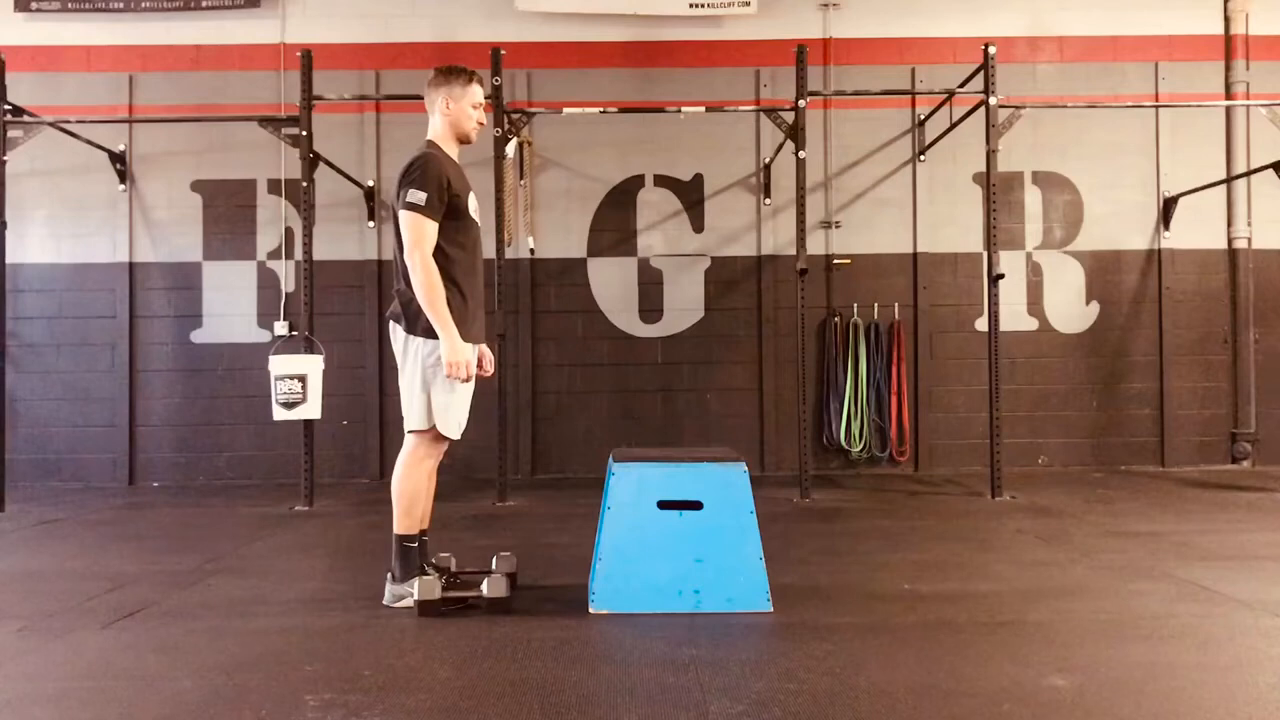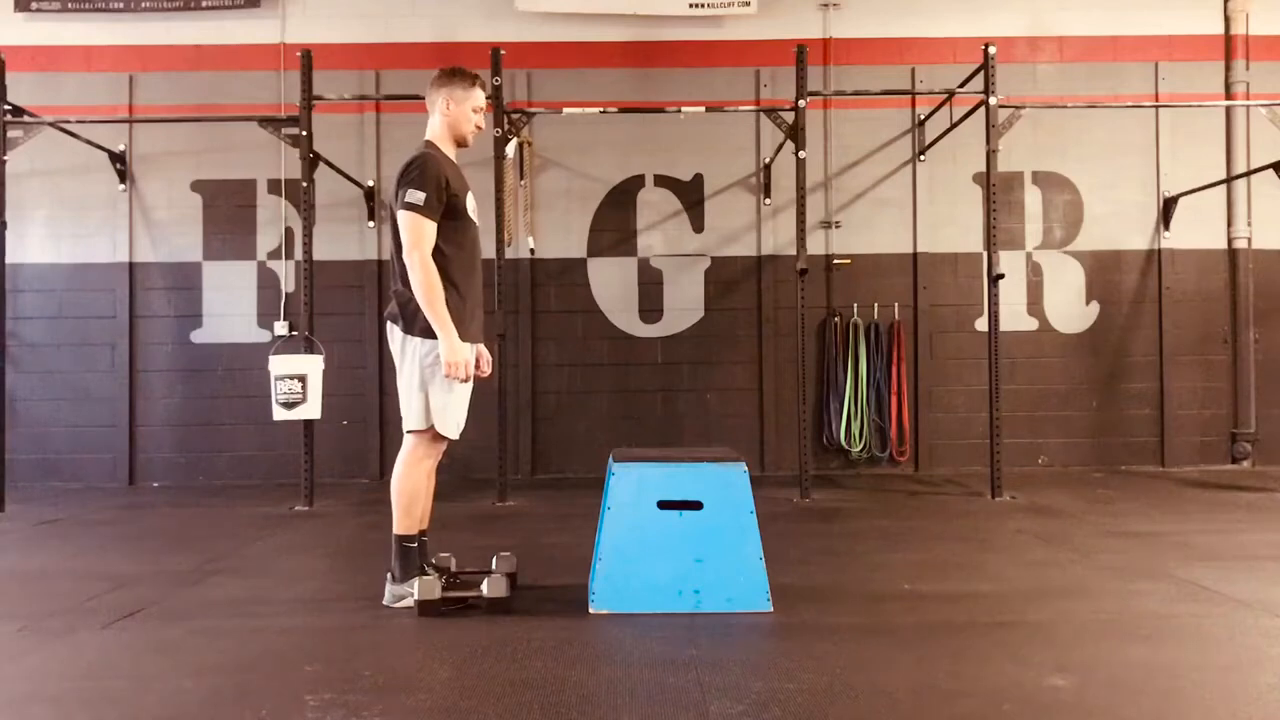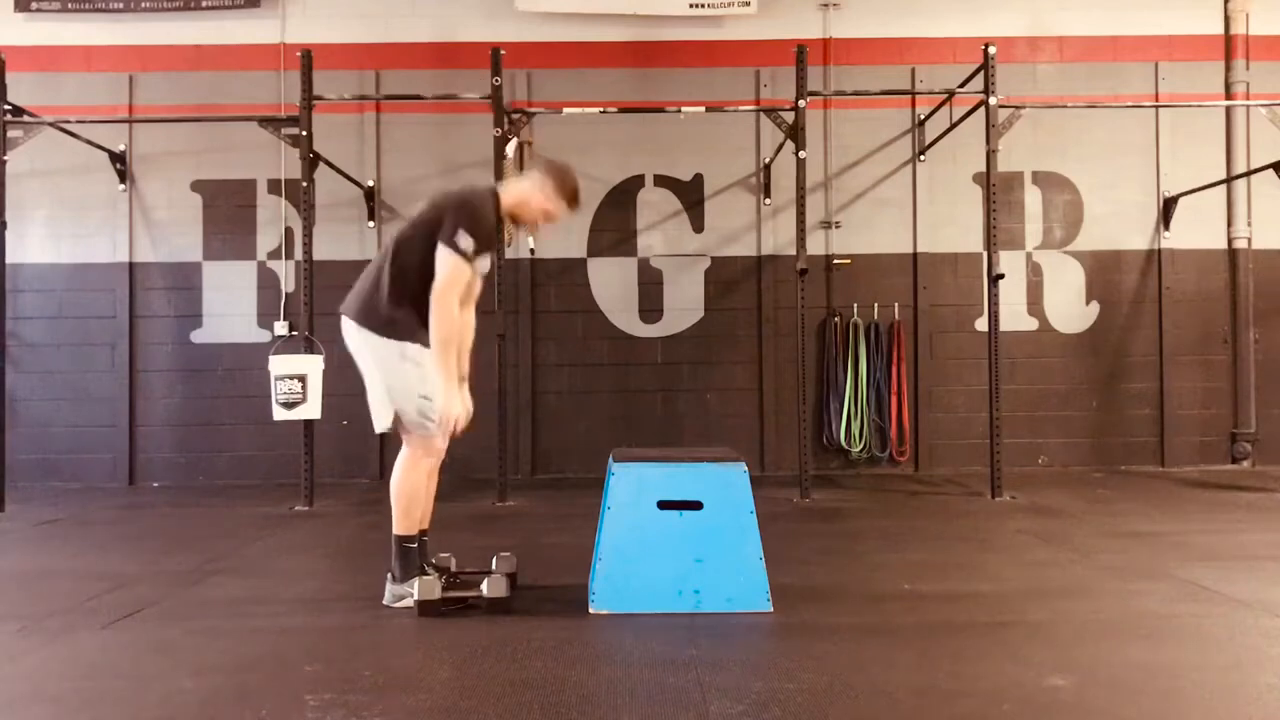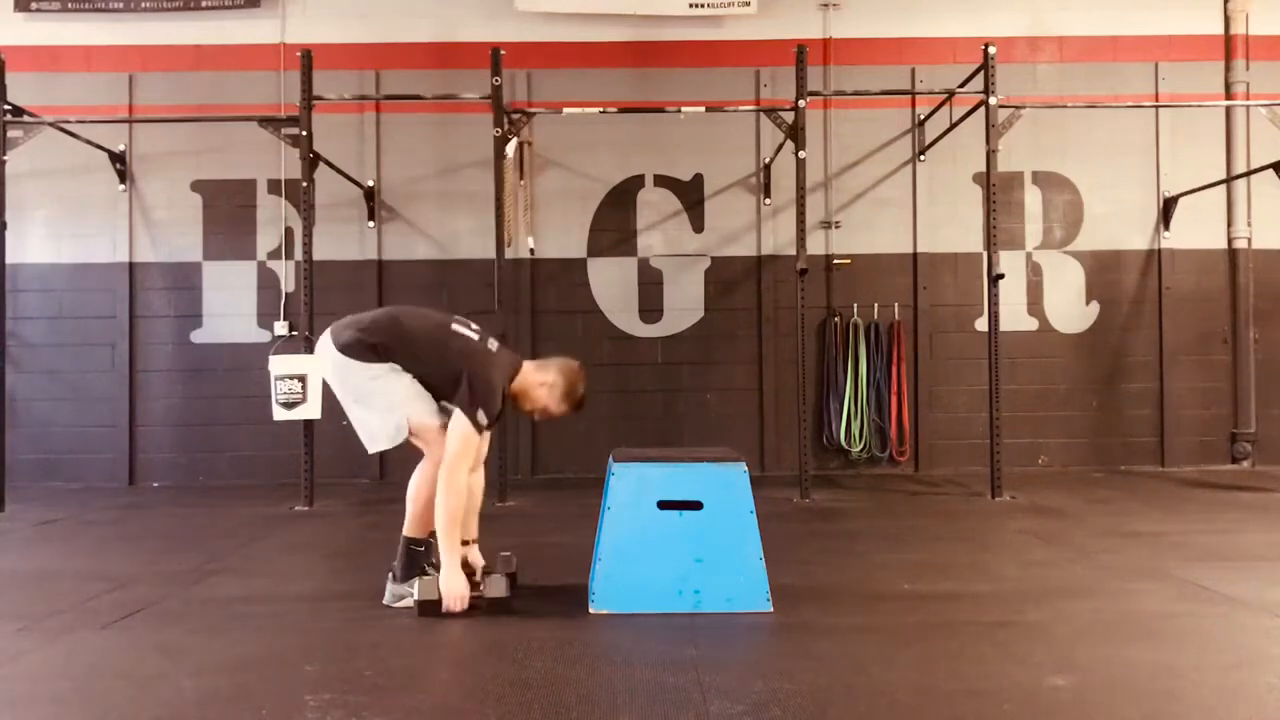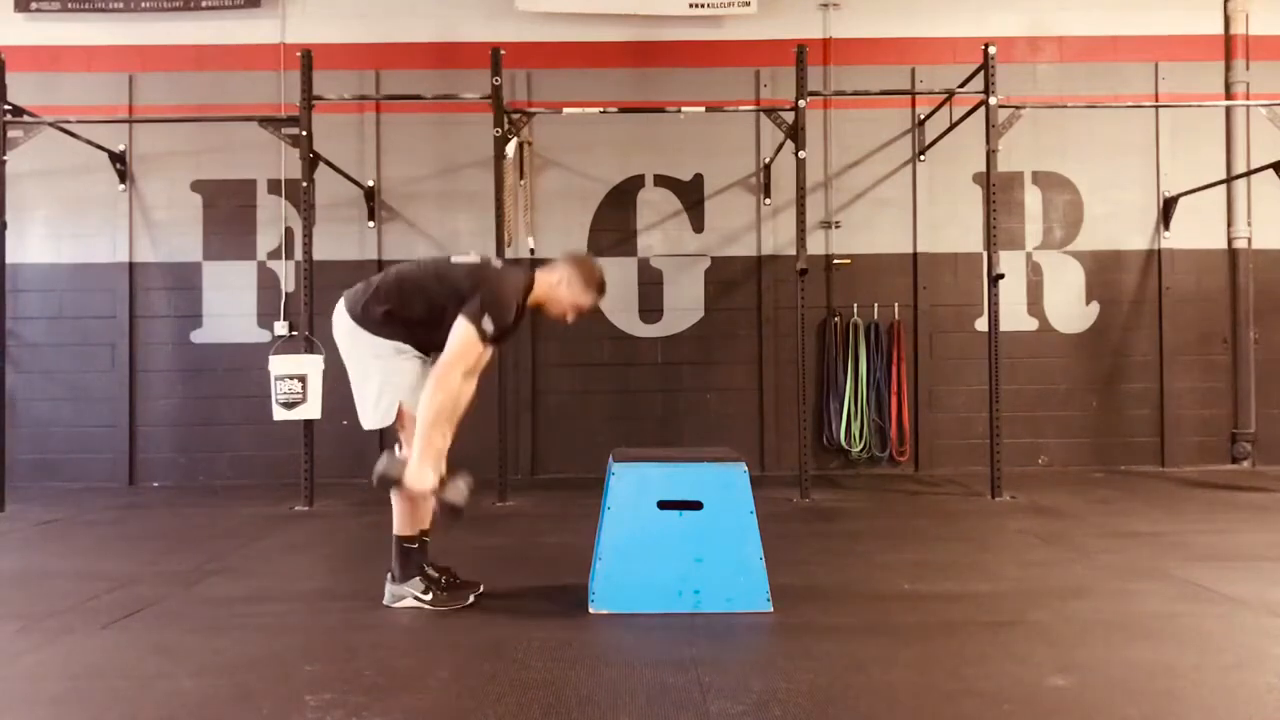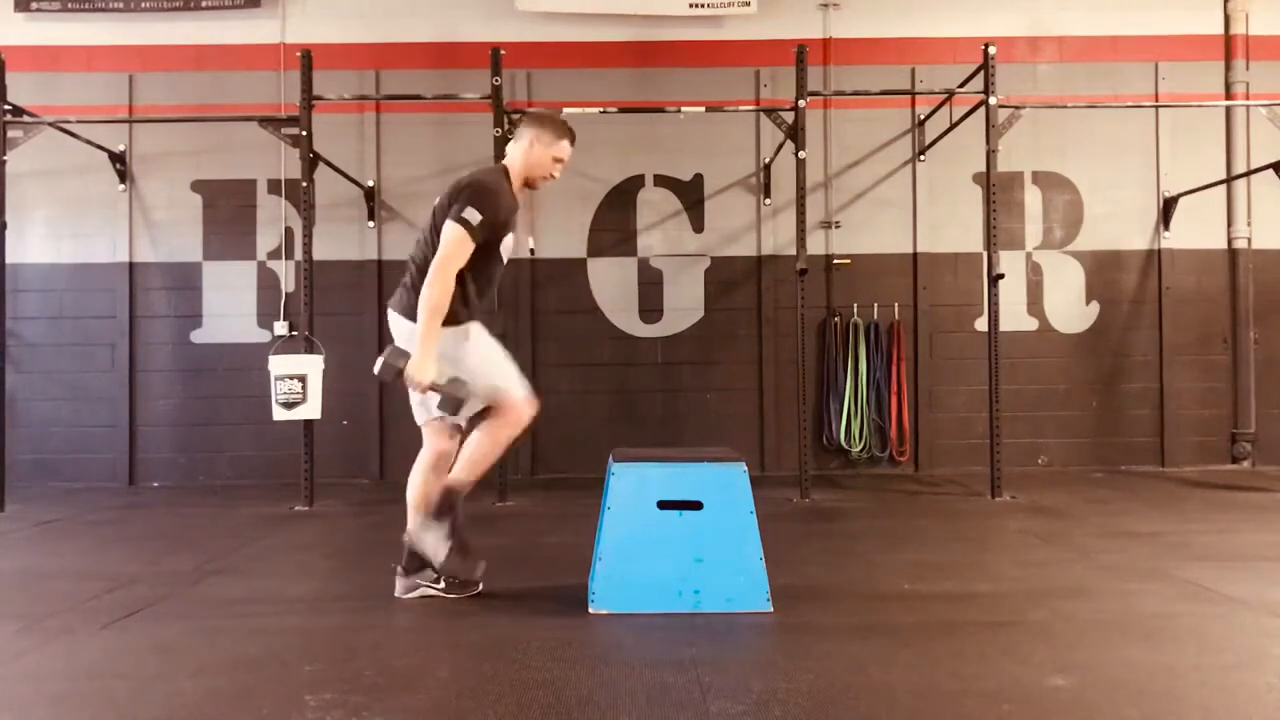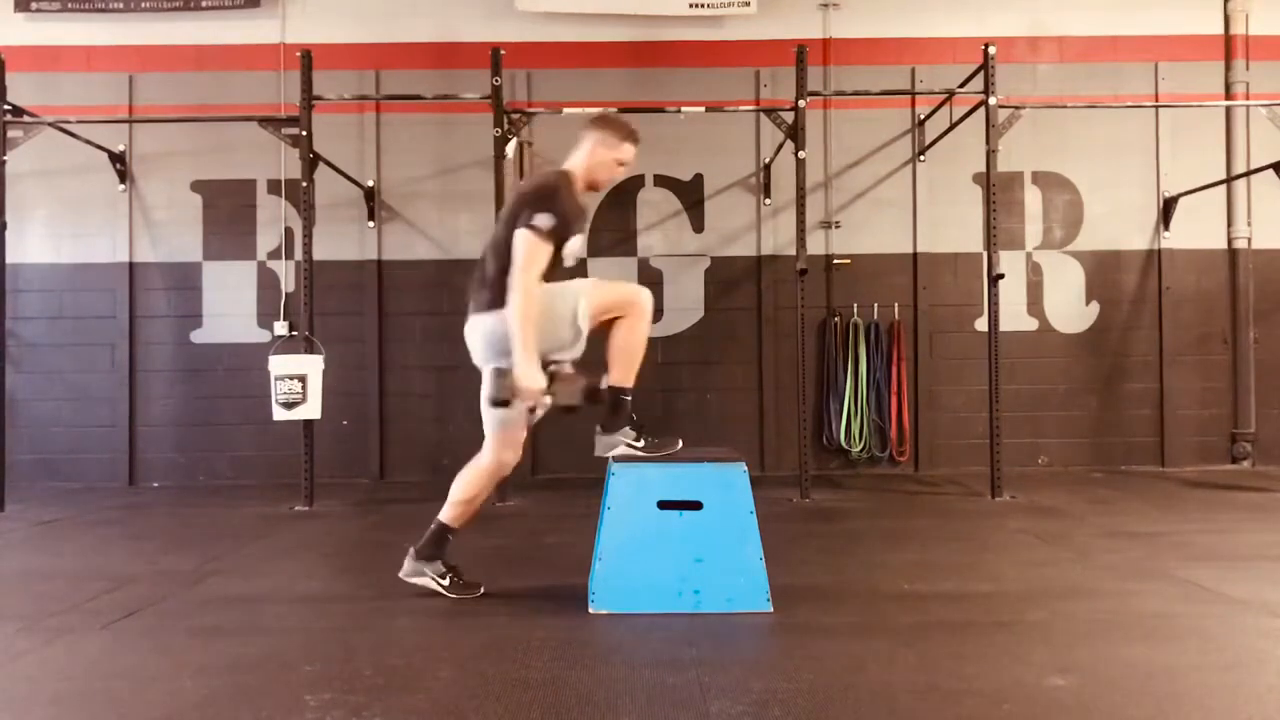
dt=0.5s
person 1, frame 1
left shoulder: (450, 172)
right shoulder: (427, 168)
right elbow: (419, 258)
left wrist: (474, 337)
right wrist: (450, 336)
left hip: (452, 333)
right hip: (433, 334)
left knee: (432, 445)
right knee: (424, 443)
left ankle: (418, 565)
right ankle: (404, 574)
person 1, frame 2
left shoulder: (449, 171)
right shoulder: (424, 169)
right elbow: (417, 259)
left wrist: (471, 337)
right wrist: (448, 337)
left hip: (450, 333)
right hip: (431, 334)
left knee: (431, 445)
right knee: (423, 443)
left ankle: (417, 565)
right ankle: (403, 576)
person 1, frame 3
left shoulder: (487, 221)
right shoulder: (474, 213)
left elbow: (464, 307)
right elbow: (444, 301)
left wrist: (462, 384)
right wrist: (449, 387)
left hip: (397, 324)
right hip: (381, 324)
left knee: (431, 440)
right knee: (424, 441)
left ankle: (418, 564)
right ankle: (405, 576)
person 1, frame 4
left shoulder: (499, 373)
right shoulder: (488, 381)
left elbow: (472, 467)
right elbow: (453, 473)
left wrist: (469, 543)
right wrist: (451, 567)
left hip: (359, 348)
right hip: (354, 353)
left knee: (444, 448)
right knee: (441, 450)
left ankle: (416, 564)
right ankle: (407, 577)
person 1, frame 5
left shoulder: (509, 297)
right shoulder: (499, 296)
left elbow: (467, 375)
right elbow: (447, 374)
left wrist: (438, 449)
right wrist: (421, 458)
left hip: (390, 326)
right hip: (372, 326)
left knee: (428, 438)
right knee: (420, 435)
left ankle: (417, 563)
right ankle: (406, 577)
person 1, frame 6
left shoulder: (500, 195)
right shoulder: (486, 192)
right elbow: (441, 272)
left wrist: (431, 349)
right wrist: (426, 352)
left hip: (436, 321)
right hip: (434, 320)
left knee: (442, 441)
right knee: (516, 410)
left ankle: (416, 568)
right ankle: (439, 513)
person 1, frame 7
left shoulder: (566, 201)
right shoulder: (552, 197)
right elbow: (524, 281)
left wrist: (536, 358)
right wrist: (529, 363)
left hip: (505, 323)
right hip: (506, 320)
left knee: (502, 453)
right knee: (635, 300)
left ankle: (428, 556)
right ankle: (617, 427)
